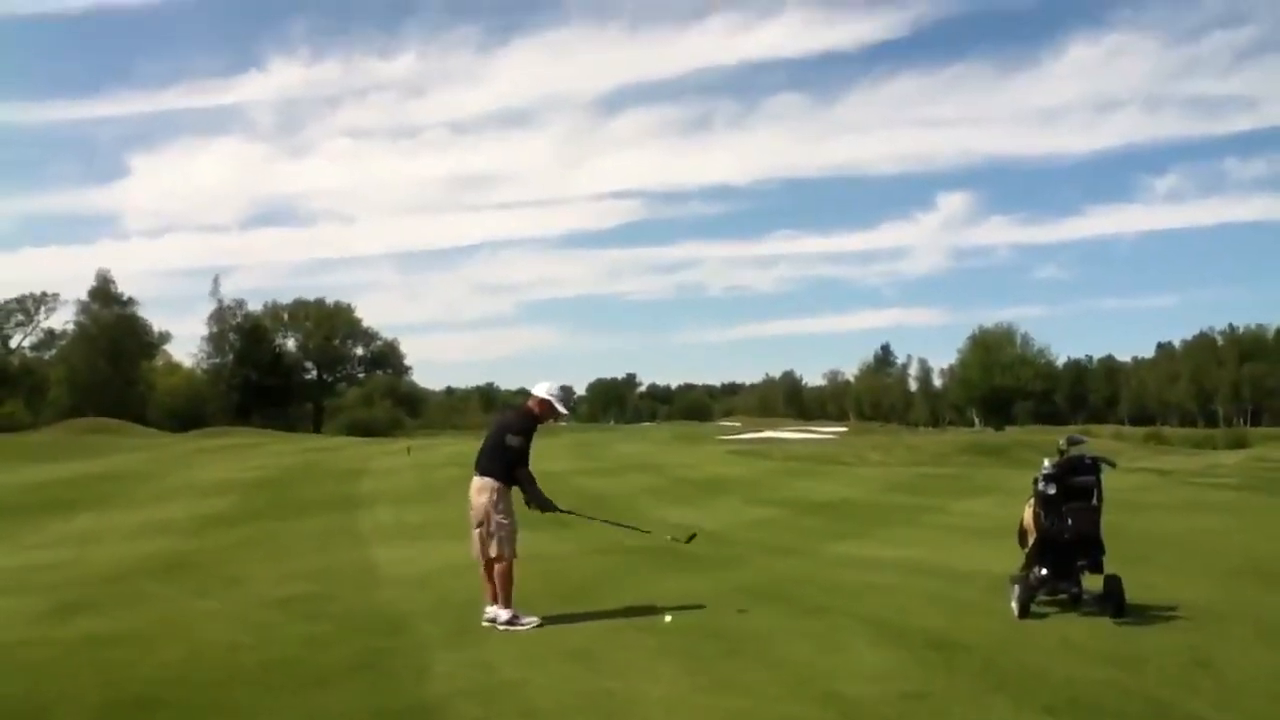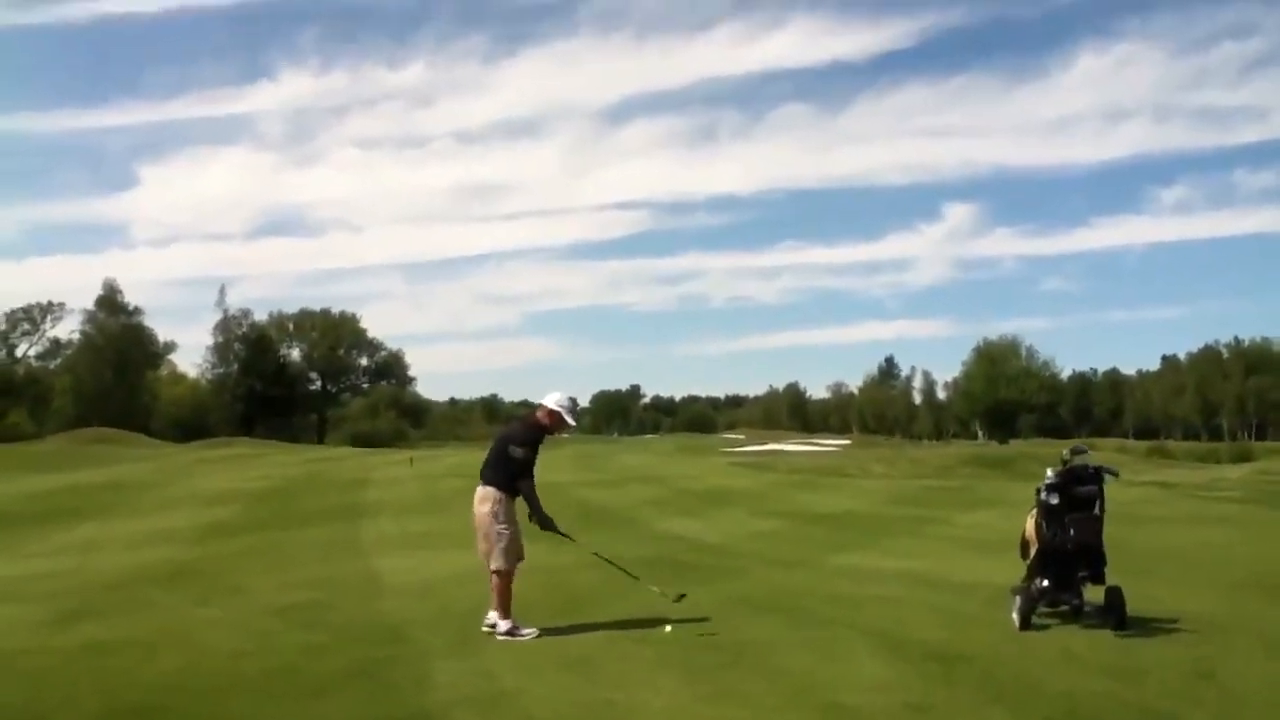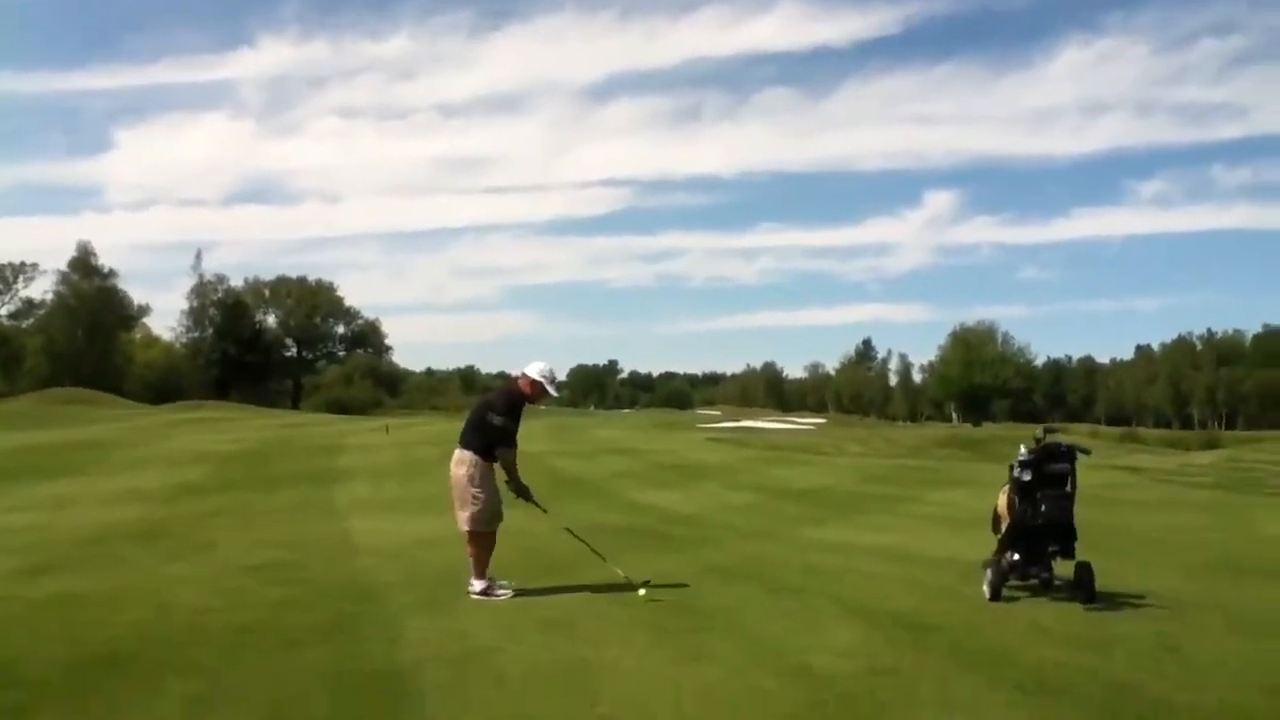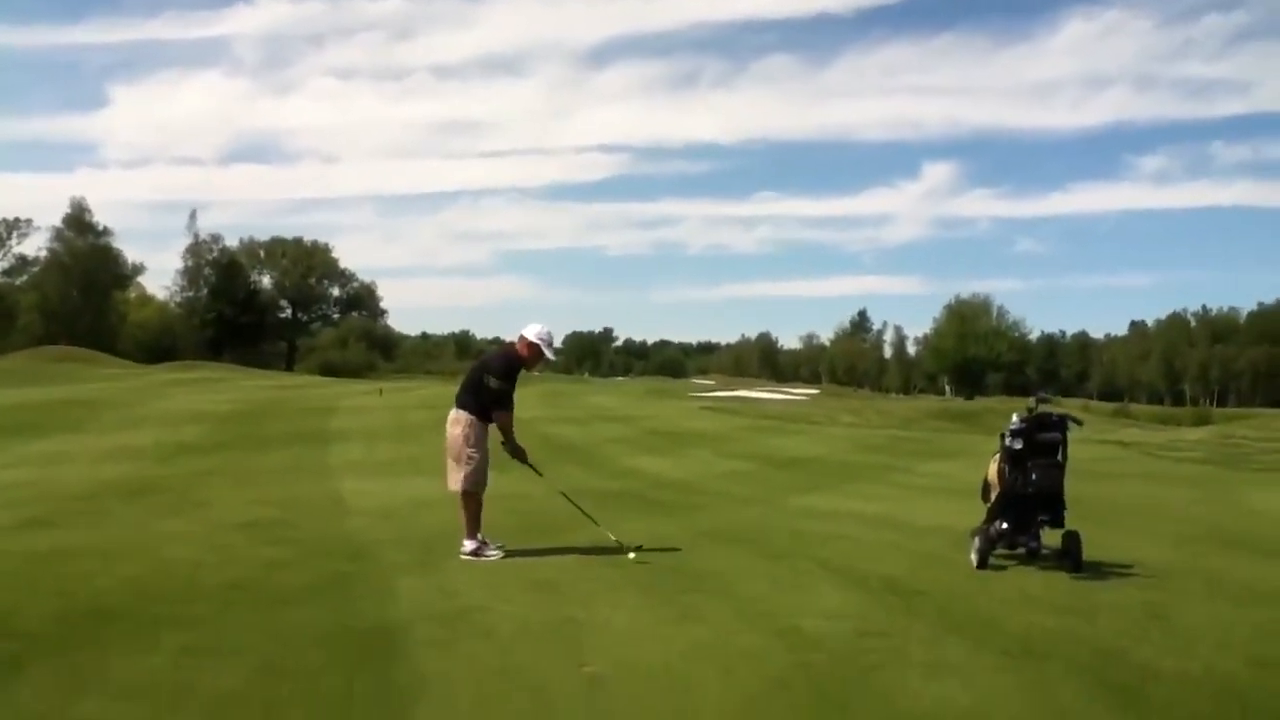
dt=0.2s
person 1, frame 1
left shoulder: (516, 418)
right shoulder: (521, 422)
right elbow: (519, 467)
left wrist: (530, 495)
right wrist: (538, 496)
left hip: (487, 485)
right hip: (492, 488)
left knee: (491, 553)
right knee: (502, 553)
left ankle: (492, 609)
right ankle: (506, 613)
person 1, frame 2
left shoulder: (529, 431)
right shoulder: (525, 433)
left elbow: (524, 477)
right elbow: (522, 479)
left wrist: (536, 511)
right wrist: (539, 512)
left hip: (499, 497)
right hip: (495, 498)
left knee: (507, 560)
right knee: (503, 562)
left ankle: (494, 615)
right ankle: (504, 623)
person 1, frame 3
left shoulder: (512, 399)
right shoulder: (505, 401)
left elbow: (507, 444)
right elbow: (501, 447)
left wrist: (514, 480)
right wrist: (516, 481)
left hip: (480, 462)
right hip: (471, 462)
left knee: (490, 521)
right knee: (478, 524)
left ankle: (482, 576)
right ankle: (479, 583)
person 1, frame 4
left shoulder: (509, 361)
right shoulder: (501, 363)
left elbow: (504, 406)
right elbow: (498, 409)
left wrist: (510, 441)
right wrist: (511, 443)
left hip: (474, 422)
right hip: (467, 422)
left knee: (476, 484)
right knee: (470, 484)
left ankle: (475, 537)
right ankle: (470, 544)
